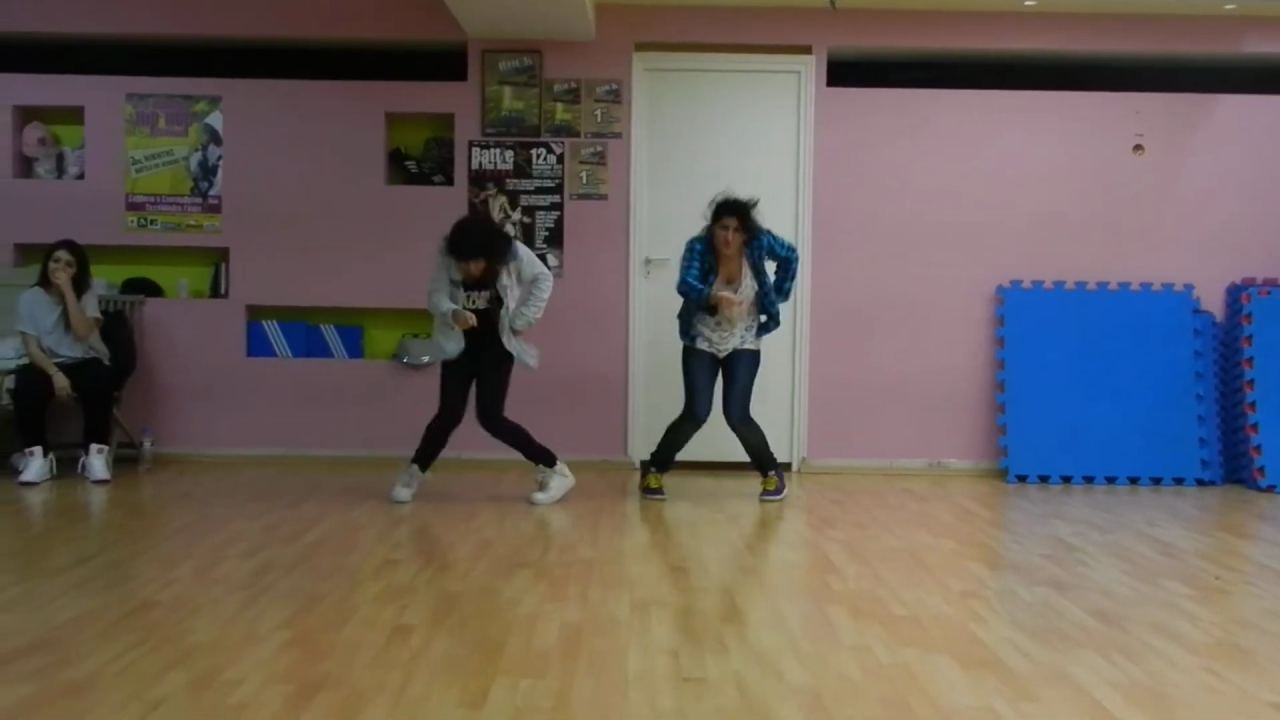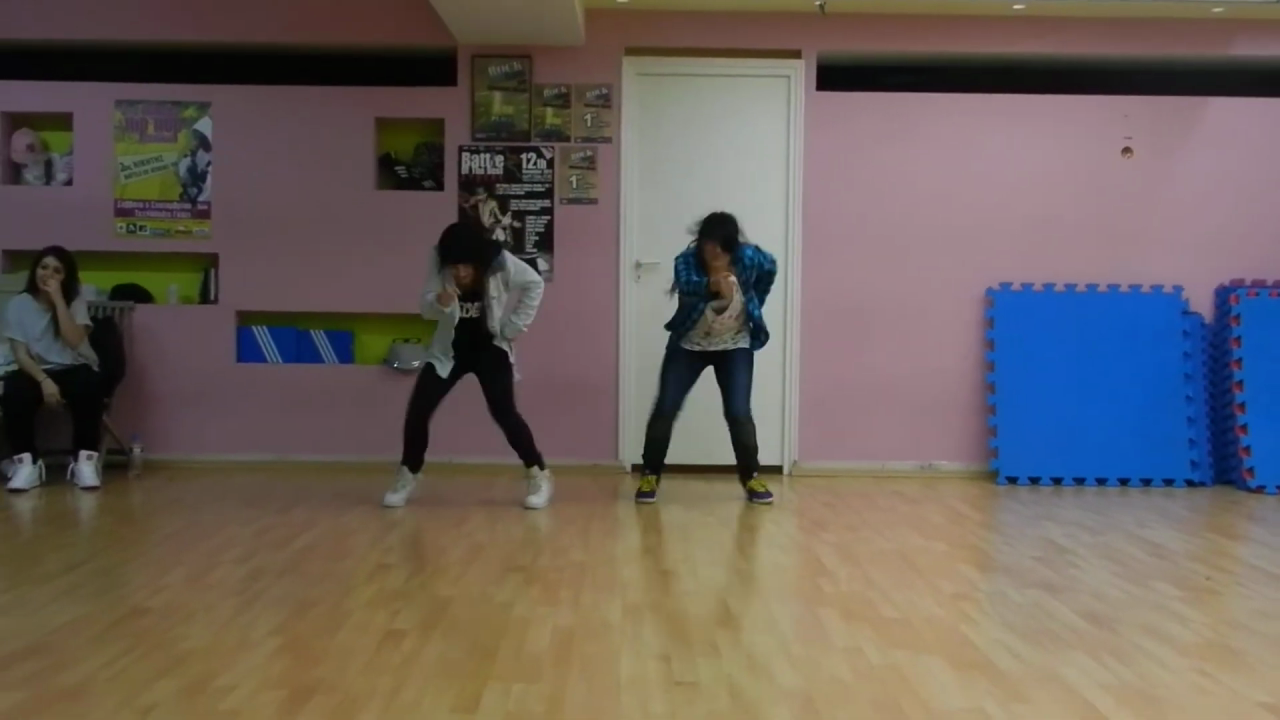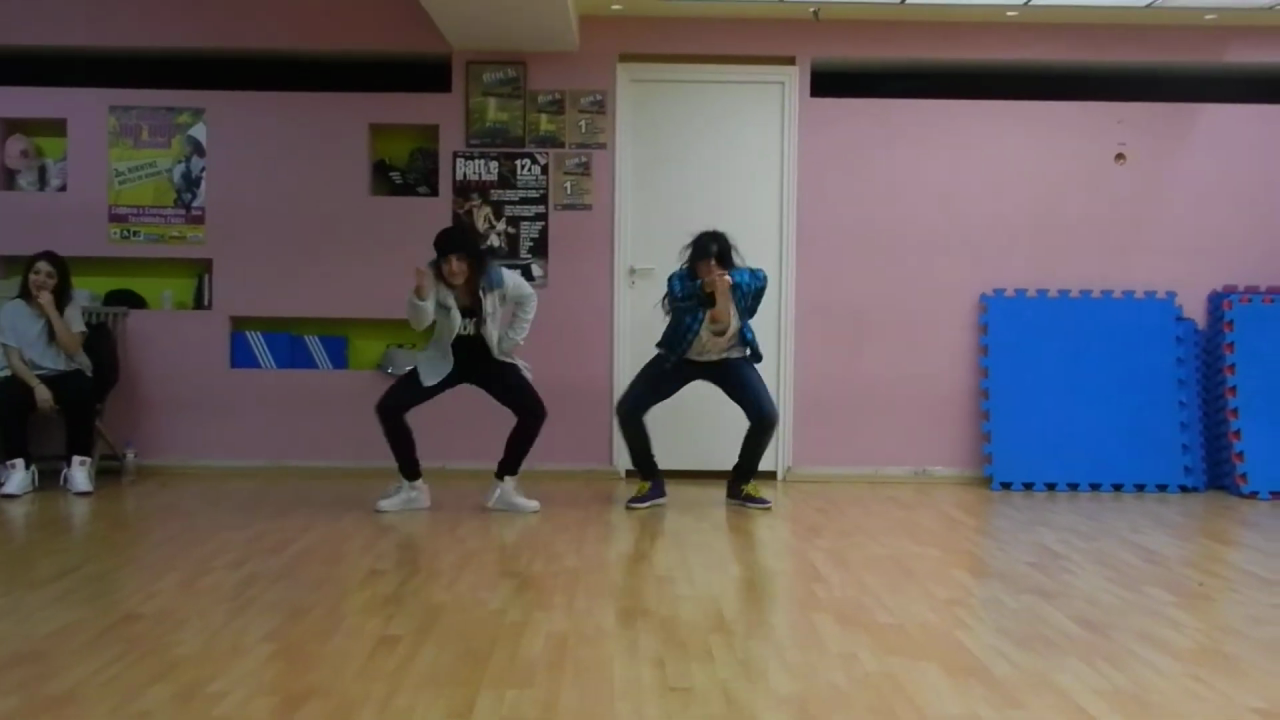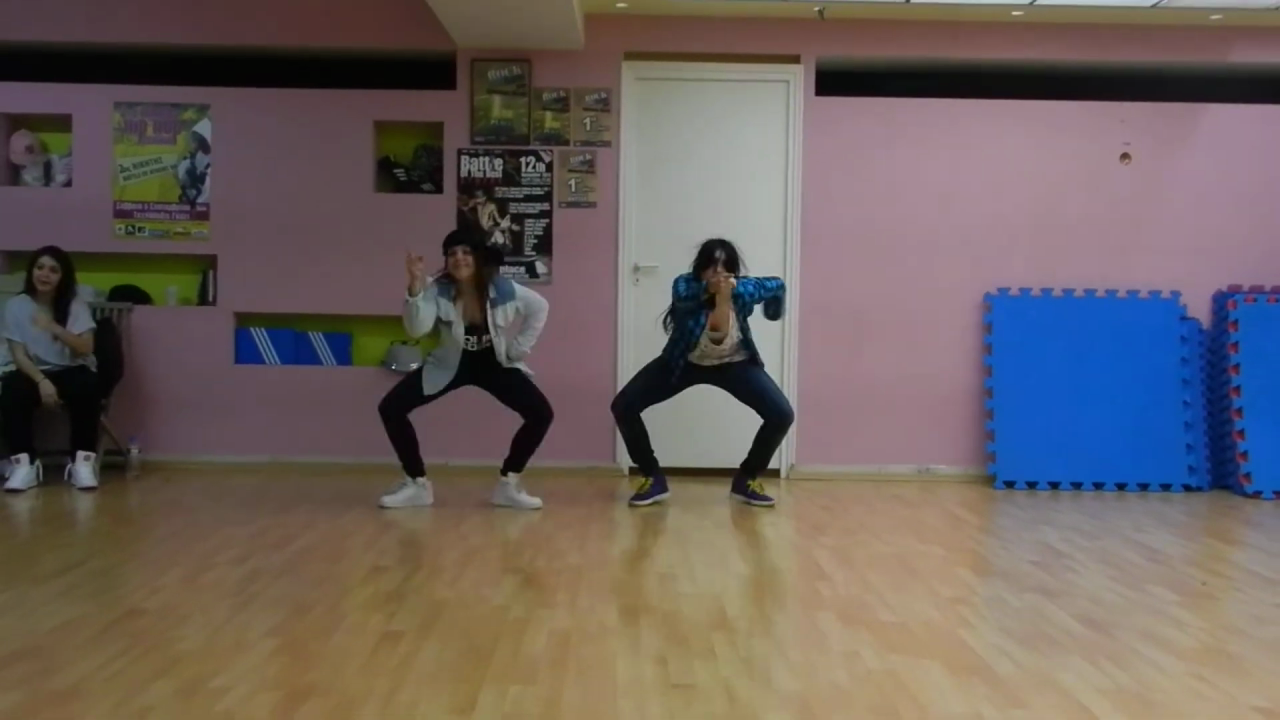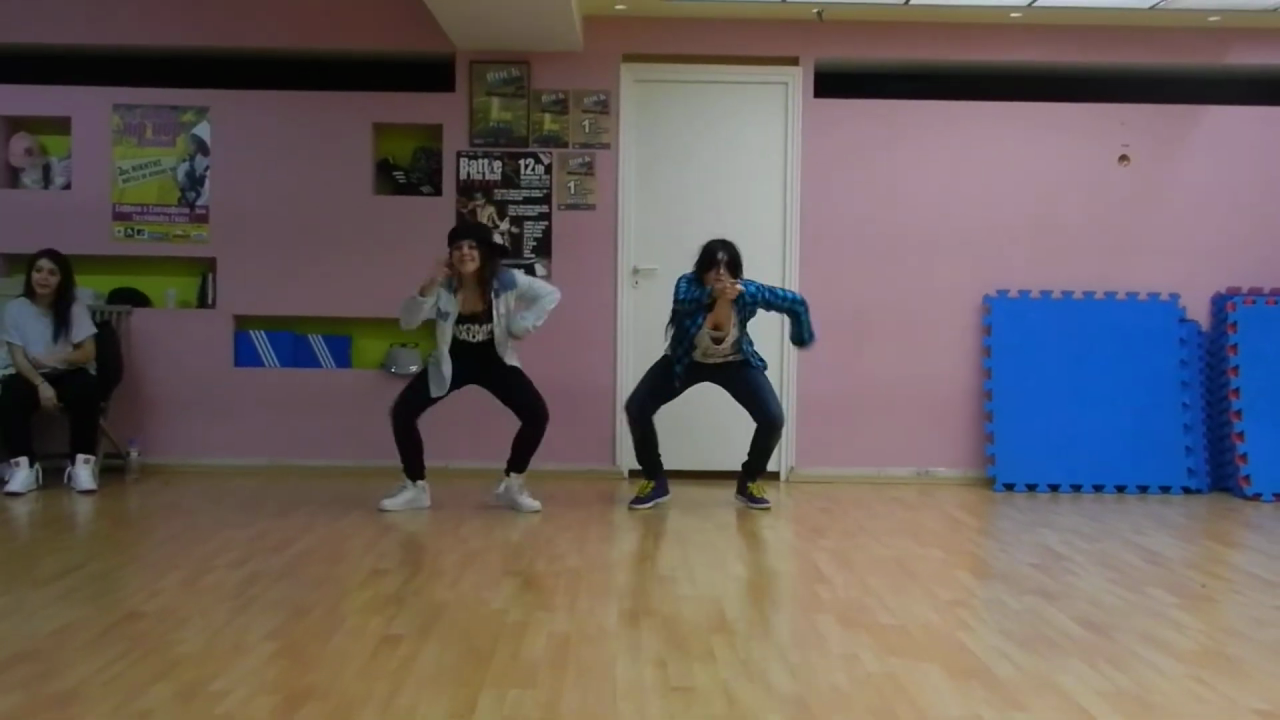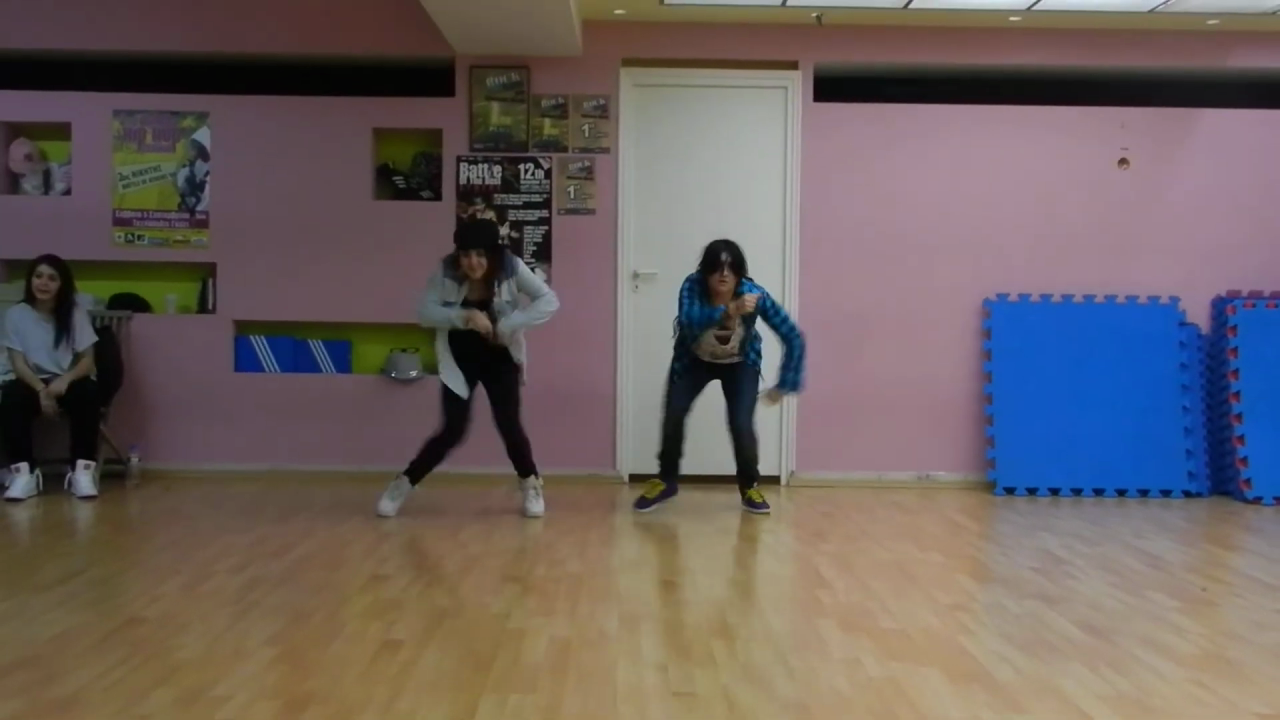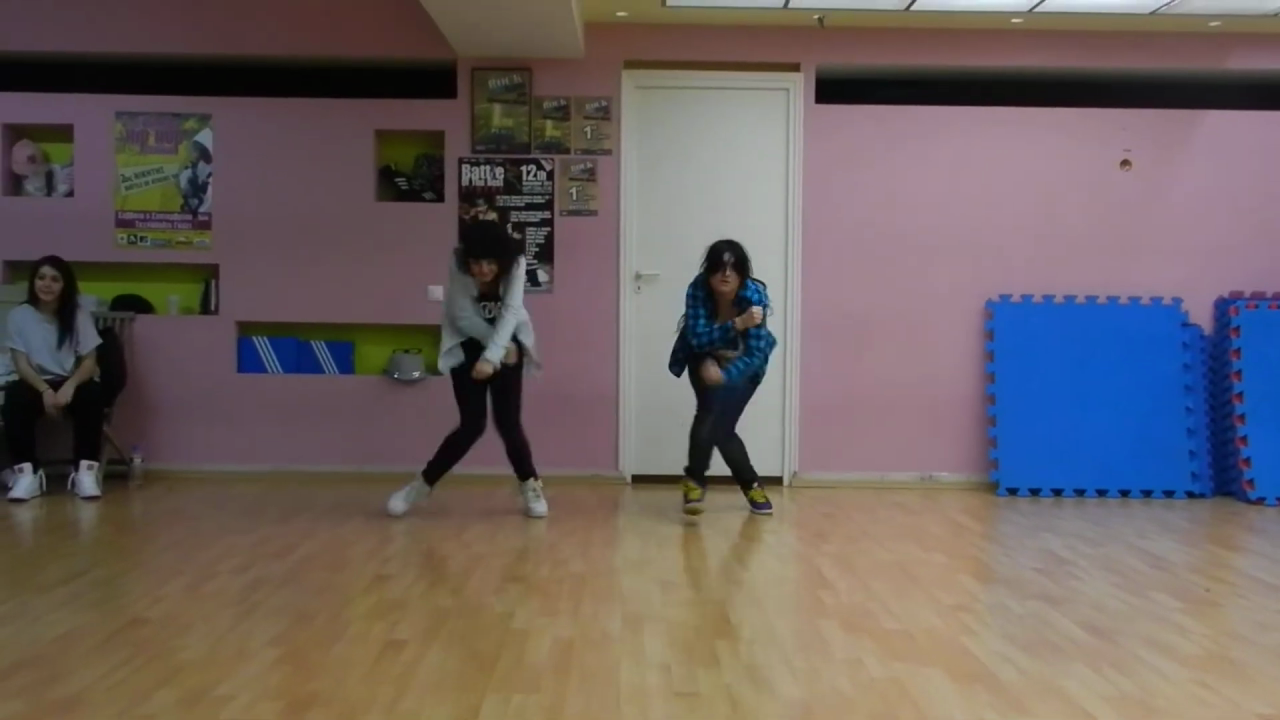
dt=0.1s
person 1, frame 1
left shoulder: (511, 253)
right shoulder: (448, 255)
left elbow: (543, 279)
right elbow: (436, 298)
left wrist: (521, 321)
right wrist: (454, 314)
left hip: (497, 342)
right hip: (460, 342)
left knee: (490, 417)
right knee: (450, 414)
left ankle: (554, 471)
right ankle: (414, 472)
person 1, frame 2
left shoulder: (500, 262)
right shoulder: (439, 264)
left elbow: (534, 285)
right elbow: (429, 312)
left wrist: (514, 328)
right wrist: (441, 301)
left hip: (489, 346)
right hip: (451, 349)
left knee: (503, 411)
right knee: (419, 410)
left ankle: (539, 475)
right ankle: (409, 477)
person 1, frame 3
left shoulder: (495, 277)
right shoulder: (433, 276)
left elbow: (527, 298)
right elbow: (419, 322)
left wrist: (510, 341)
right wrist: (421, 292)
left hip: (488, 358)
right hip: (445, 359)
left knee: (535, 411)
right knee: (388, 408)
left ankle: (504, 486)
right ankle: (413, 487)
person 1, frame 4
left shoulder: (503, 290)
right shoulder: (438, 289)
left elbow: (539, 307)
right elbow: (416, 329)
left wrist: (520, 347)
right wrist: (414, 287)
left hip: (493, 364)
right hip: (450, 364)
left knee: (541, 413)
right knee: (390, 408)
left ankle: (508, 483)
right ankle: (417, 484)
person 1, frame 5
left shoulder: (507, 281)
right shoulder: (443, 285)
left elbow: (551, 294)
right elbow: (408, 322)
left wrist: (522, 325)
right wrist: (428, 289)
left hip: (496, 361)
right hip: (452, 361)
left knee: (537, 415)
right knee: (403, 412)
left ankle: (513, 484)
right ankle: (416, 486)
person 1, frame 6
left shoulder: (511, 268)
right shoulder: (447, 270)
left elbow: (549, 300)
right elbow: (425, 312)
left wrist: (509, 326)
right wrist: (464, 317)
left hip: (499, 349)
right hip: (461, 354)
left knee: (508, 423)
right knee: (454, 428)
left ankle: (531, 485)
right ankle: (404, 485)
person 1, frame 7
left shoulder: (514, 264)
right shoulder: (459, 264)
left elbow: (511, 314)
right elbow: (461, 315)
left wrist: (490, 359)
right wrist: (496, 343)
left hip: (503, 350)
right hip: (467, 347)
left knee: (508, 424)
right knee: (472, 426)
left ankle: (530, 488)
right ankle: (422, 485)
person 2, frame 1
left shoulder: (758, 242)
right shoulder: (698, 247)
left elbow: (789, 255)
right elbow: (687, 286)
left wrist: (779, 293)
right wrist: (715, 299)
left hip: (743, 343)
right hip: (702, 342)
left knee: (736, 415)
right knee: (696, 413)
left ankle: (771, 472)
right ankle: (655, 469)
person 2, frame 2
left shoulder: (748, 257)
right shoulder: (687, 261)
left elbow: (770, 266)
right elbow: (686, 287)
right wrist: (713, 283)
left hip: (735, 346)
right hip: (689, 345)
left knee: (737, 413)
right knee: (665, 409)
left ankle: (749, 476)
right ankle: (651, 474)
person 2, frame 3
left shoulder: (742, 280)
right shoulder: (681, 280)
left elbow: (760, 280)
right elbow: (679, 298)
right wrist: (706, 288)
left hip: (729, 358)
right hip: (680, 359)
left knee: (766, 416)
right knee: (627, 409)
left ankle: (742, 483)
right ankle: (651, 482)
person 2, frame 4
left shoulder: (745, 290)
right shoulder: (685, 285)
left elbow: (776, 287)
right elbow: (681, 301)
left wrist: (774, 311)
right wrist: (709, 292)
left hip: (733, 364)
right hip: (683, 363)
left knee: (782, 414)
right knee: (622, 406)
left ankle: (748, 478)
right ankle: (654, 478)
person 2, frame 5
left shoulder: (749, 292)
right shoulder: (688, 283)
left elbow: (795, 302)
right elbow: (682, 301)
left wrist: (802, 338)
right wrist: (714, 294)
left hip: (734, 362)
right hip: (686, 361)
left knee: (772, 420)
right knee: (637, 408)
left ankle: (748, 481)
right ankle: (655, 480)
person 2, frame 6
left shoulder: (753, 294)
right shoulder: (693, 286)
left elbow: (792, 336)
right elbow: (690, 320)
left wrist: (785, 384)
right wrist: (730, 309)
left hip: (738, 362)
right hip: (696, 360)
left knee: (741, 426)
right knee: (674, 412)
left ankle: (749, 484)
right ankle: (666, 479)
person 2, frame 7
left shoulder: (754, 295)
right shoulder: (698, 289)
left elbow: (756, 353)
right elbow: (697, 339)
left wrist: (724, 376)
right wrist: (737, 323)
left hip: (743, 363)
right hip: (704, 357)
left knee: (721, 428)
right knee: (708, 412)
left ankle: (750, 484)
right ankle: (694, 480)
person 3, frame 1
left shoulder: (86, 296)
right shoulder: (30, 298)
left elbow: (83, 333)
right elbow: (32, 348)
left wrist: (67, 290)
right wrist: (55, 374)
left hip: (84, 364)
right hip: (48, 365)
left knee: (100, 379)
right knee: (25, 382)
left ankle: (96, 454)
right ankle: (37, 456)
person 3, frame 2
left shoulder: (75, 302)
right shoulder: (18, 304)
left elbow: (75, 341)
right elbow: (21, 354)
left wrist: (57, 300)
right wrist: (43, 380)
left hip: (73, 370)
right hip: (37, 372)
left knee: (90, 384)
right knee: (13, 388)
left ankle: (86, 460)
right ankle: (27, 462)
person 3, frame 3
left shoulder: (69, 308)
left elbow: (72, 349)
left wrist: (51, 310)
right wrist: (36, 386)
left hip: (67, 375)
right hip: (30, 377)
left knee: (83, 390)
left ankle: (79, 466)
person 3, frame 4
left shoulder: (74, 304)
left elbow: (86, 347)
left wrist: (54, 328)
right wrist: (41, 381)
left hip: (70, 371)
right hip: (34, 372)
left knee: (88, 385)
left ankle: (83, 461)
right ankle: (24, 463)
person 3, frame 5
left shoulder: (75, 308)
left elbow: (89, 353)
left wrist: (59, 356)
right wrist: (40, 384)
left hip: (70, 375)
right hip: (33, 376)
left knee: (87, 389)
left ankle: (82, 464)
right ankle: (23, 466)
person 3, frame 6
left shoulder: (76, 313)
left elbow: (88, 360)
left wrist: (64, 379)
right wrist: (41, 389)
left hip: (69, 382)
right hip: (33, 382)
left knee: (88, 394)
left ankle: (83, 470)
right ankle: (23, 472)
person 3, frame 7
left shoulder: (79, 315)
right shoulder: (19, 315)
left elbow: (90, 362)
right elbow: (21, 364)
left wrist: (69, 385)
right wrist: (45, 390)
left hip: (72, 383)
right hip: (37, 383)
left knee: (92, 396)
right knee: (14, 398)
left ankle: (86, 471)
right ankle: (27, 472)
